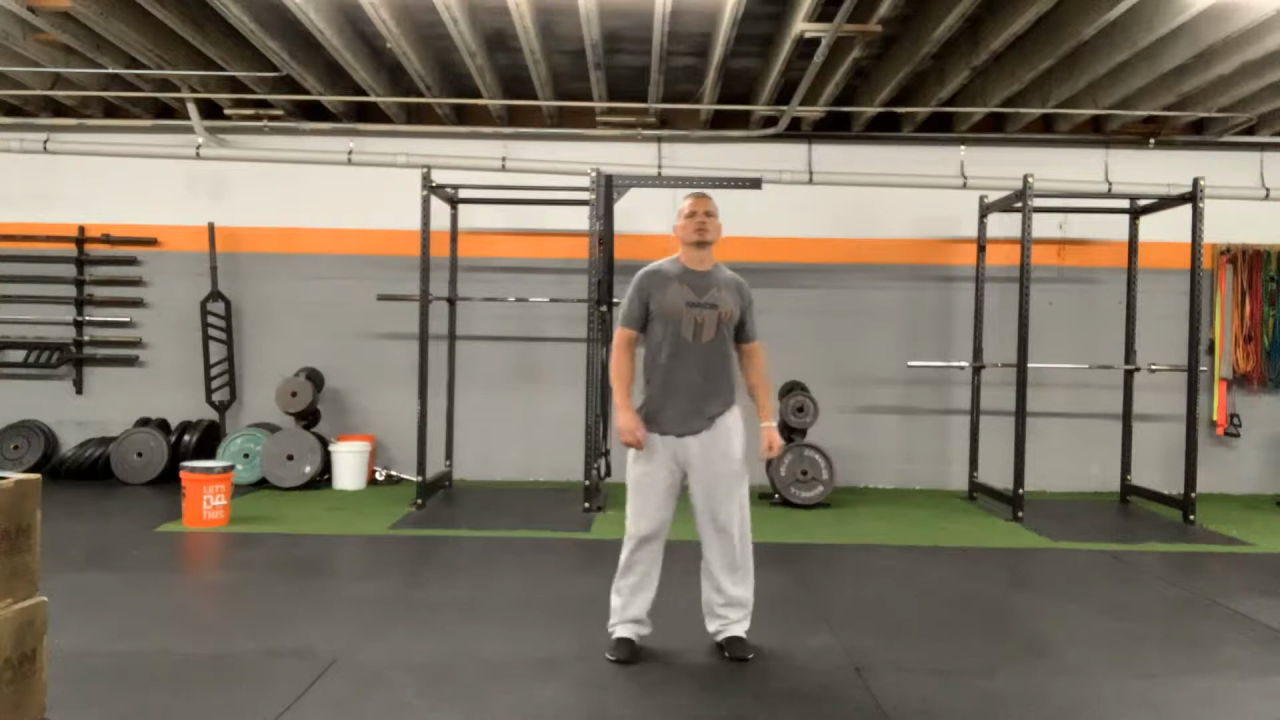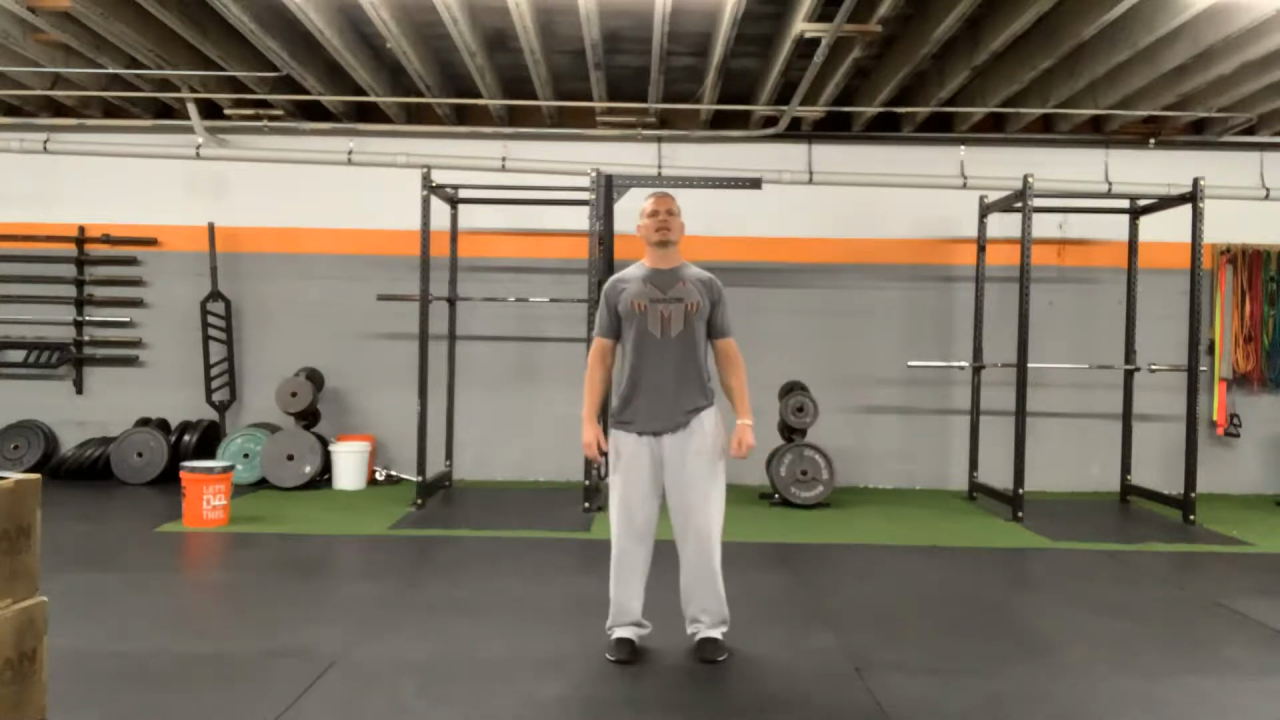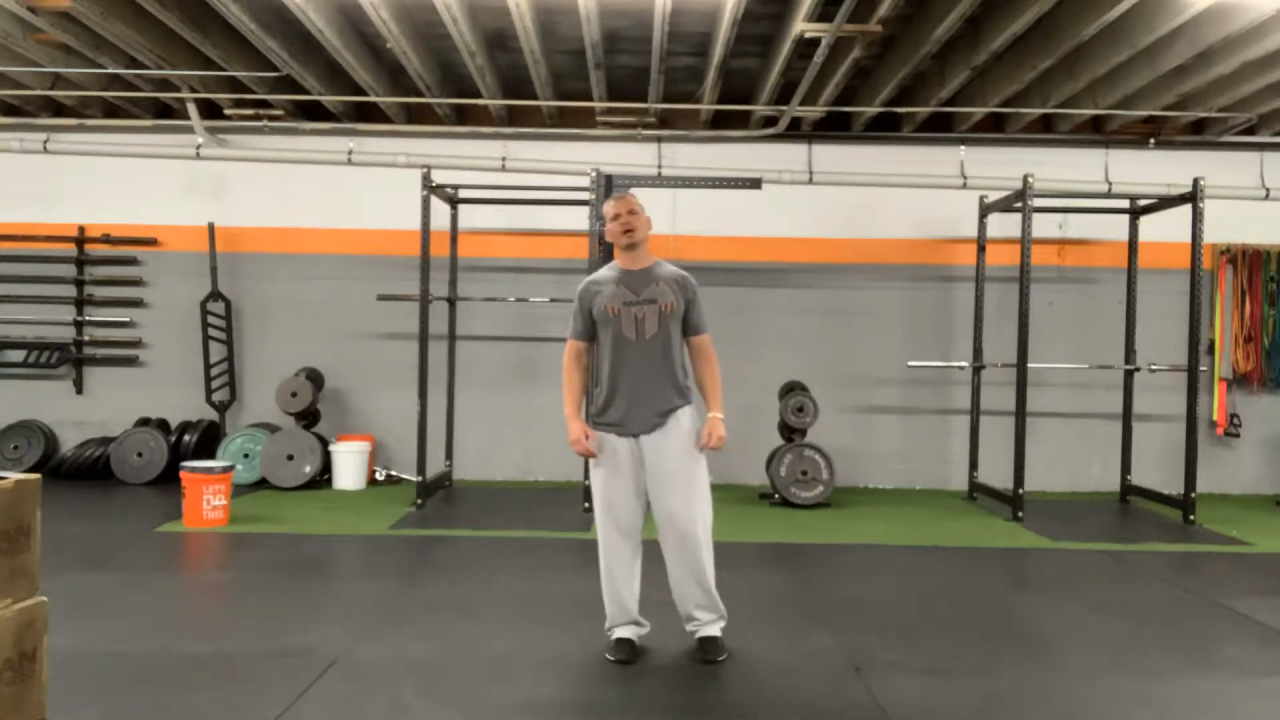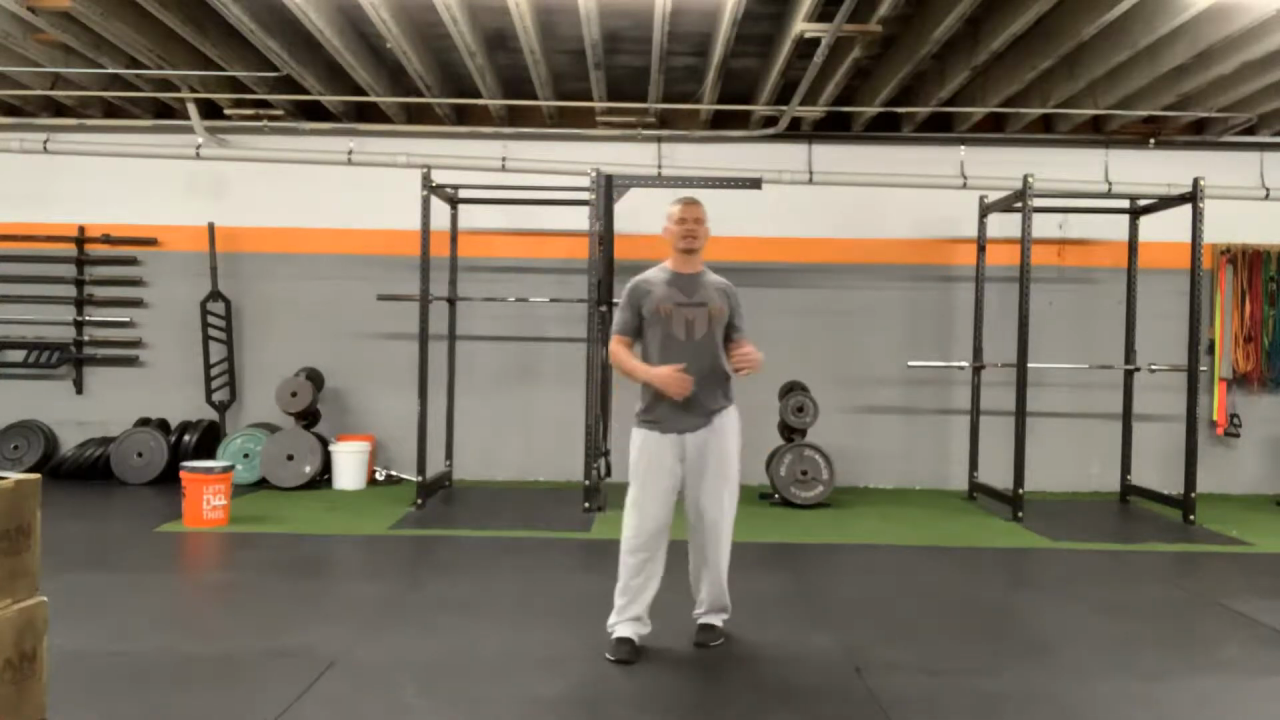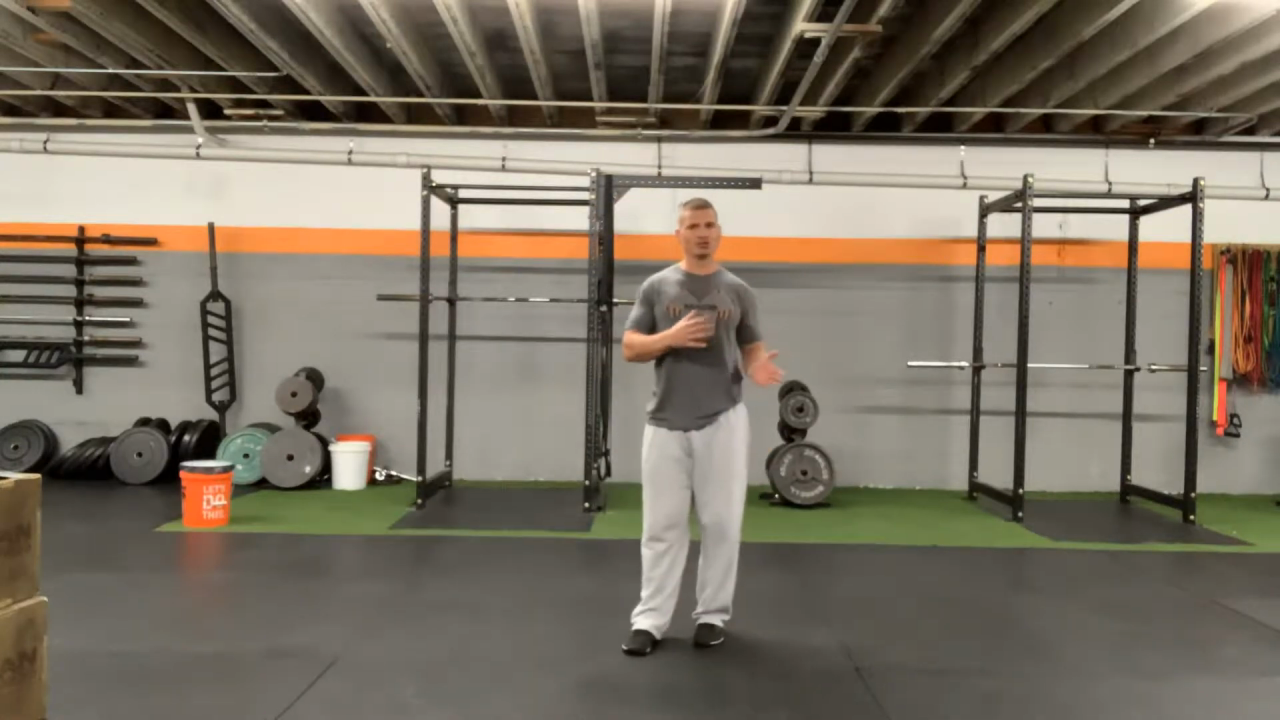
dt=1s
person 1, frame 1
left shoulder: (736, 288)
right shoulder: (650, 279)
left elbow: (751, 357)
right elbow: (622, 346)
left wrist: (767, 420)
right wrist: (623, 409)
left hip: (717, 426)
right hip: (655, 429)
left knee: (727, 528)
right knee: (644, 531)
left ankle: (729, 624)
right ankle: (626, 626)
person 1, frame 2
left shoulder: (706, 285)
right shoulder: (619, 286)
left elbow: (727, 355)
right elbow: (600, 356)
left wrist: (744, 418)
right wrist: (589, 420)
left hip: (696, 425)
right hip: (631, 428)
left knee: (700, 531)
right knee: (630, 531)
left ankle: (707, 626)
right ankle: (625, 627)
person 1, frame 3
left shoulder: (679, 282)
right shoulder: (592, 288)
left elbow: (702, 350)
right elbow: (575, 356)
left wrist: (715, 412)
right wrist: (573, 418)
left hip: (674, 421)
right hip: (611, 430)
left knee: (688, 525)
right knee: (618, 531)
left ankle: (706, 623)
right ankle: (624, 626)
person 1, frame 4
left shoulder: (724, 291)
right shoulder: (642, 287)
left elbow: (737, 352)
right elbow: (617, 350)
left wrist: (747, 359)
right wrist: (651, 374)
left hip: (715, 423)
right hip: (656, 425)
left knee: (713, 525)
right knee: (644, 528)
left ankle: (711, 614)
right ankle: (627, 625)
person 1, frame 5
left shoulder: (738, 290)
right shoulder: (656, 286)
left elbow: (754, 348)
right elbow: (630, 345)
left wrist: (759, 368)
right wrist: (669, 338)
left hip: (722, 421)
right hip: (666, 422)
left knee: (721, 523)
right knee: (662, 525)
left ankle: (712, 614)
right ankle: (650, 618)
